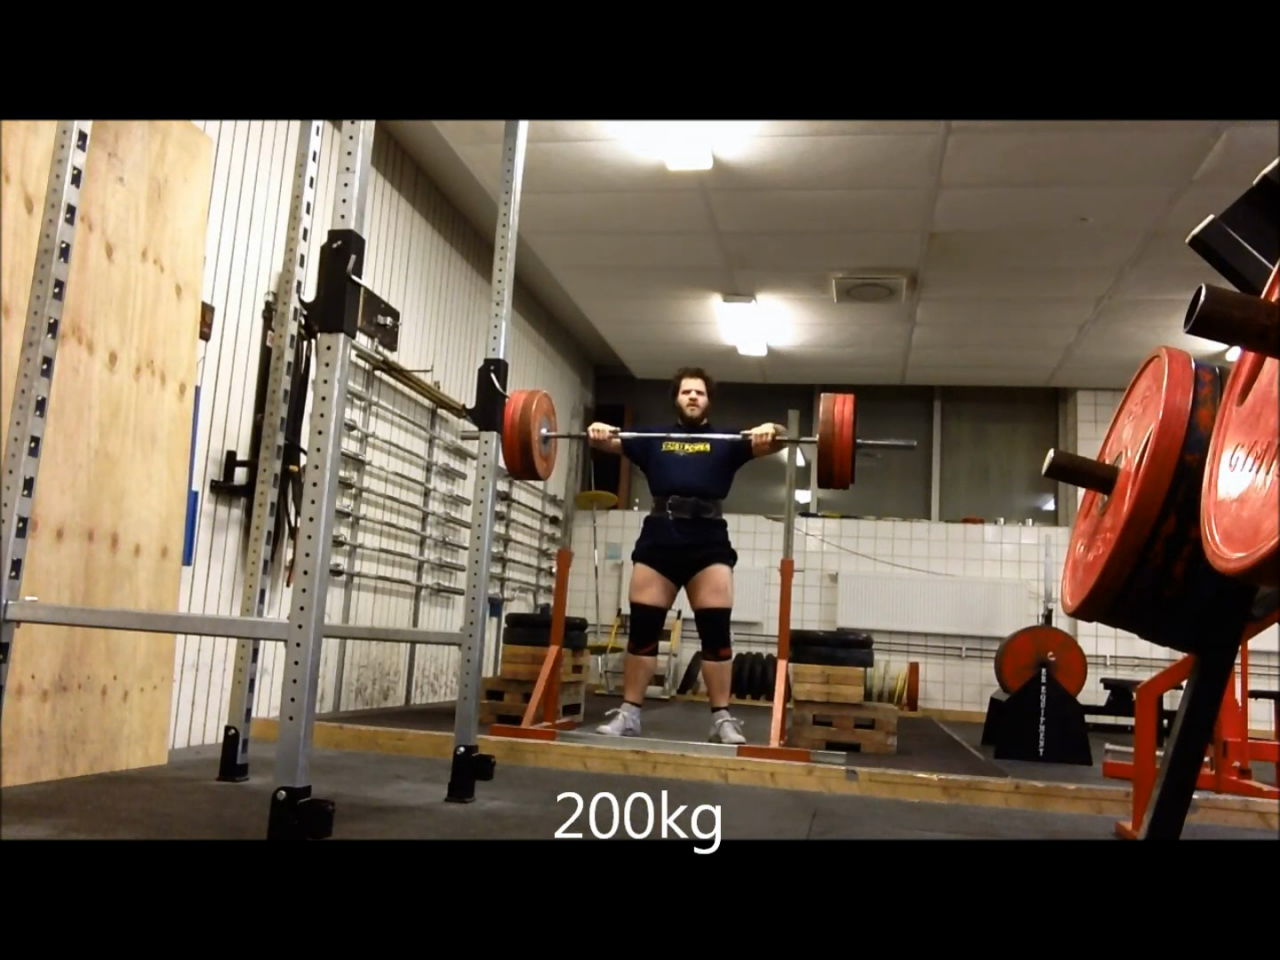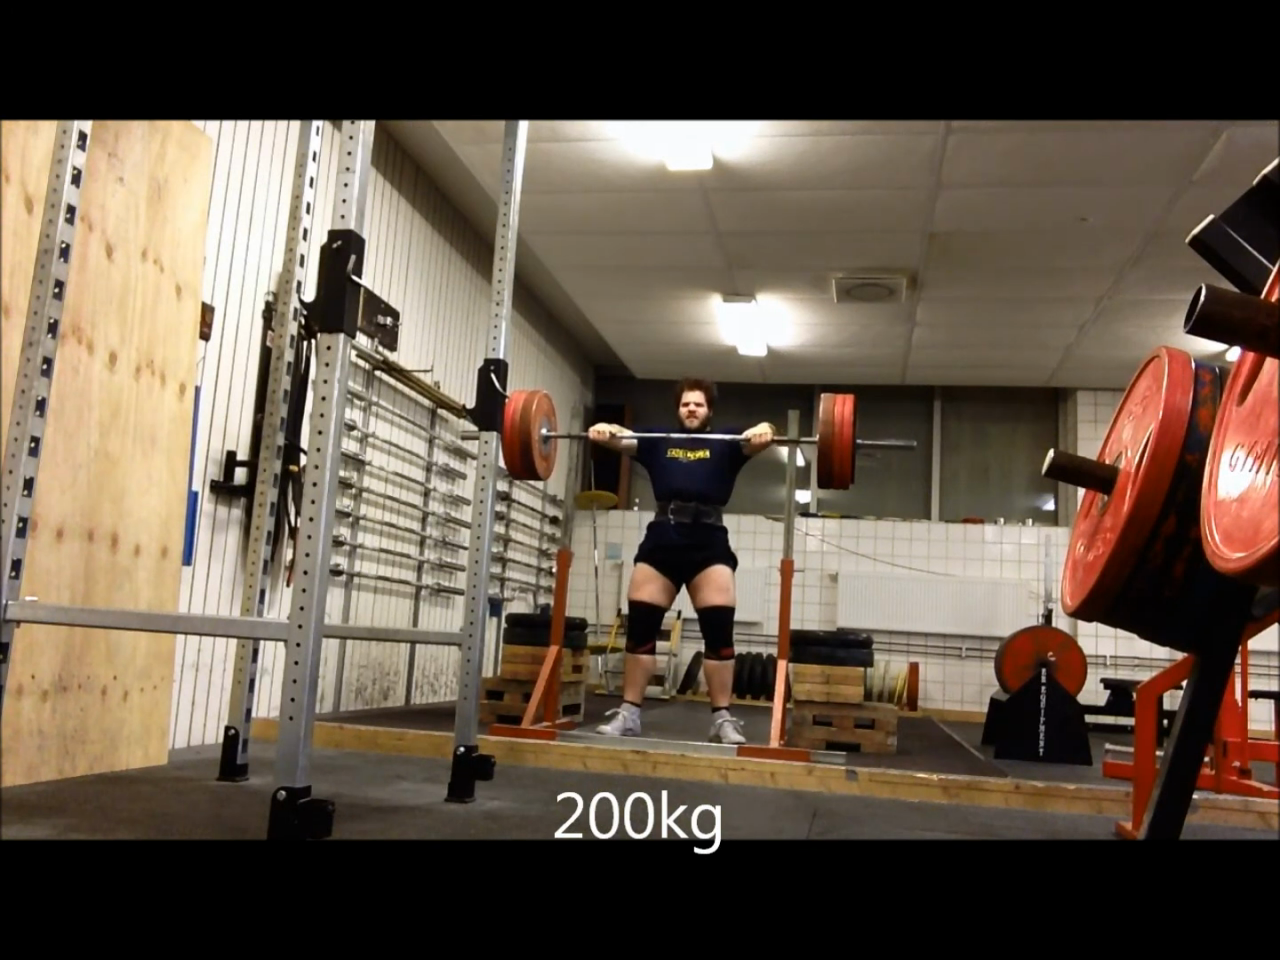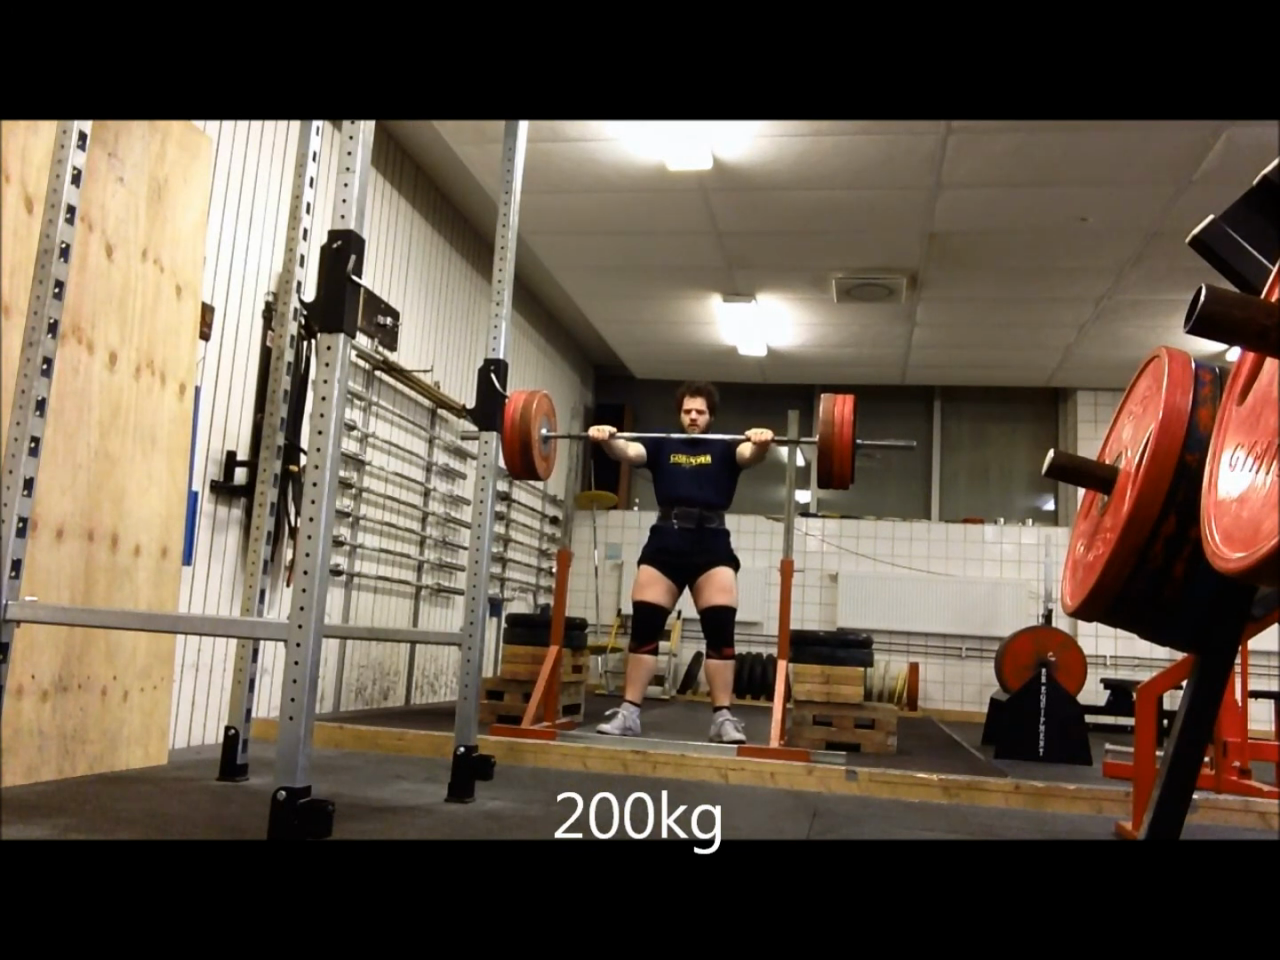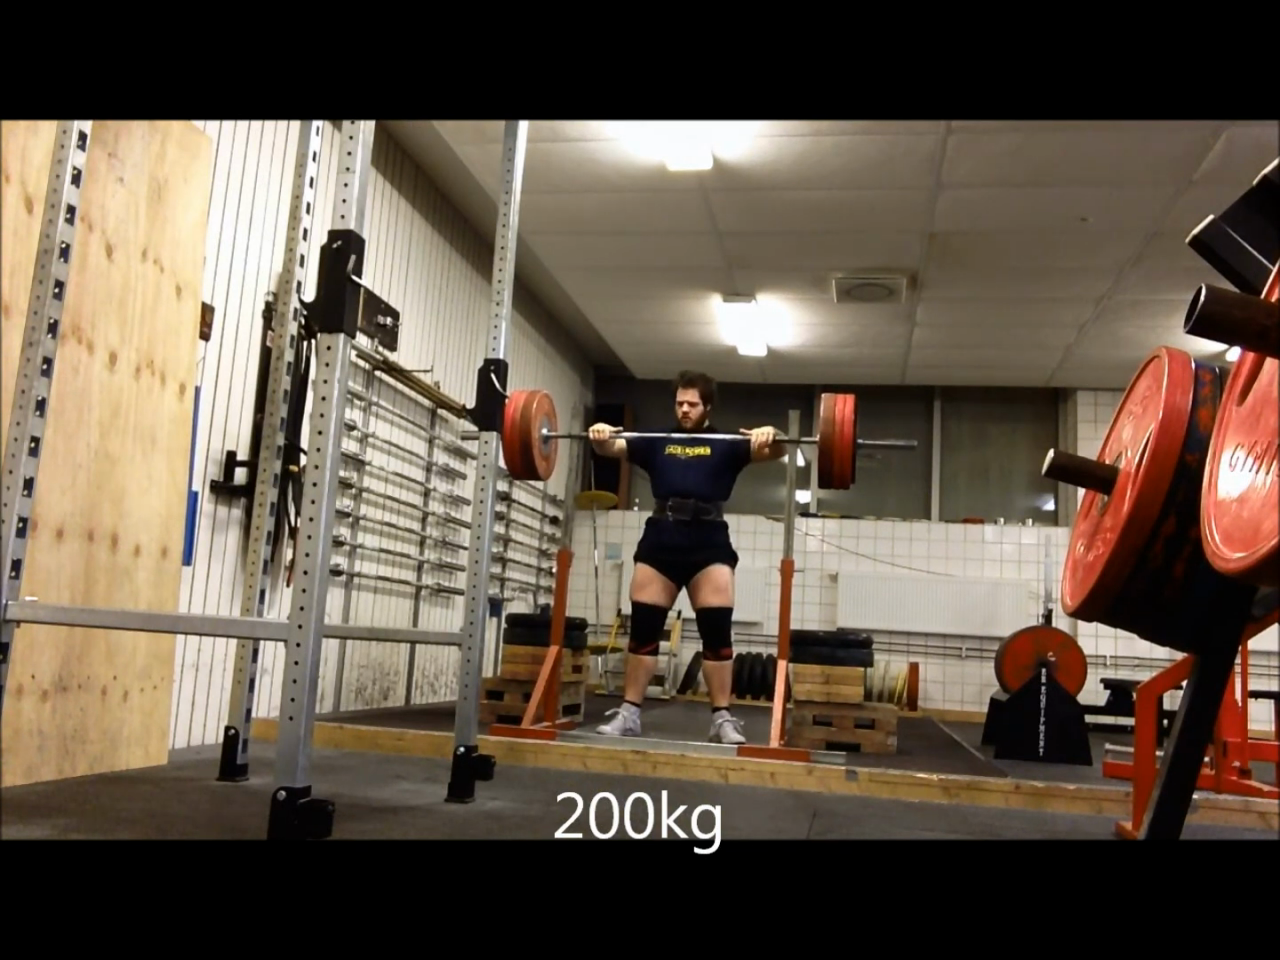
dt=0.7s
person 1, frame 1
left shoulder: (726, 440)
right shoulder: (653, 438)
left elbow: (778, 440)
right elbow: (607, 442)
left wrist: (771, 430)
right wrist: (598, 430)
left hip: (708, 540)
right hip: (659, 536)
left knee: (716, 631)
right knee: (642, 628)
left ankle: (722, 719)
right ankle: (628, 714)
person 1, frame 2
left shoulder: (725, 444)
right shoulder: (658, 442)
left elbow: (757, 440)
right elbow: (621, 439)
left wrist: (765, 431)
right wrist: (605, 431)
left hip: (708, 543)
right hip: (661, 539)
left knee: (719, 630)
right knee: (640, 626)
left ankle: (722, 719)
right ankle: (629, 713)
person 1, frame 3
left shoulder: (724, 448)
right shoulder: (662, 446)
left elbow: (751, 454)
right elbow: (628, 452)
left wrist: (763, 441)
right wrist: (606, 438)
left hip: (711, 545)
right hip: (664, 543)
left knee: (720, 630)
right knee: (644, 626)
left ankle: (723, 718)
right ankle: (628, 713)
person 1, frame 4
left shoulder: (725, 443)
right shoulder: (657, 441)
left elbow: (774, 451)
right elbow: (611, 447)
left wrist: (770, 435)
right wrist: (601, 435)
left hip: (708, 540)
right hip: (660, 537)
left knee: (716, 630)
right knee: (643, 627)
left ankle: (722, 718)
right ankle: (628, 713)
